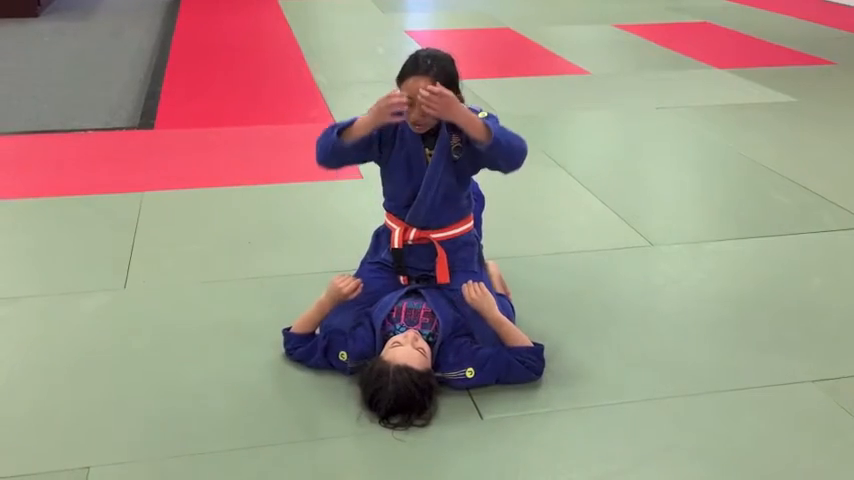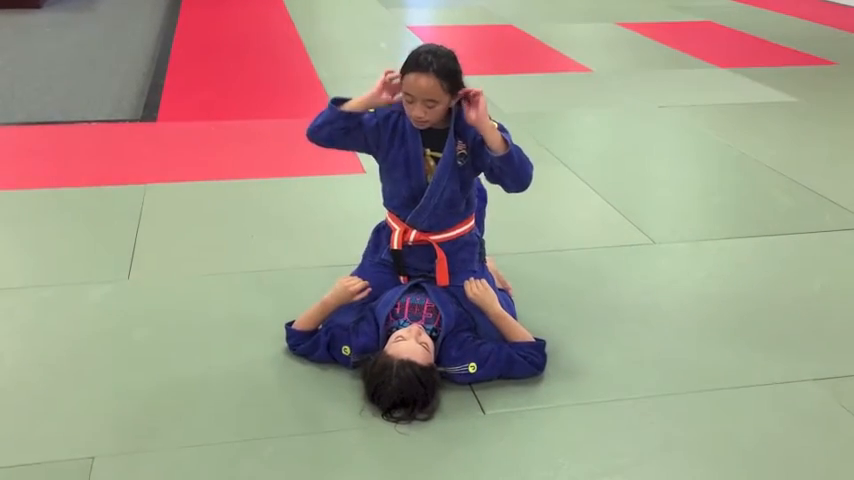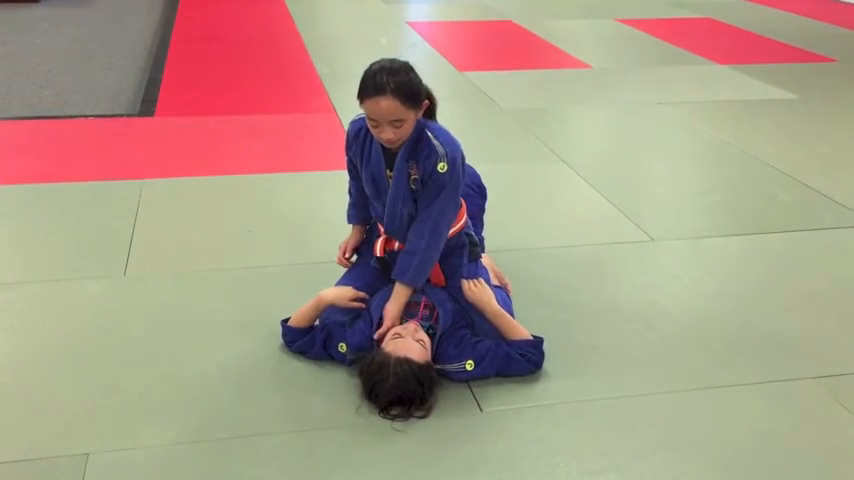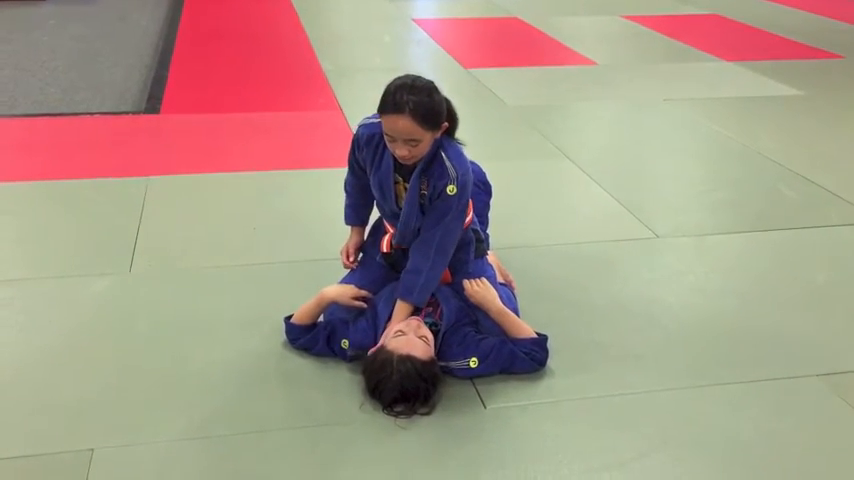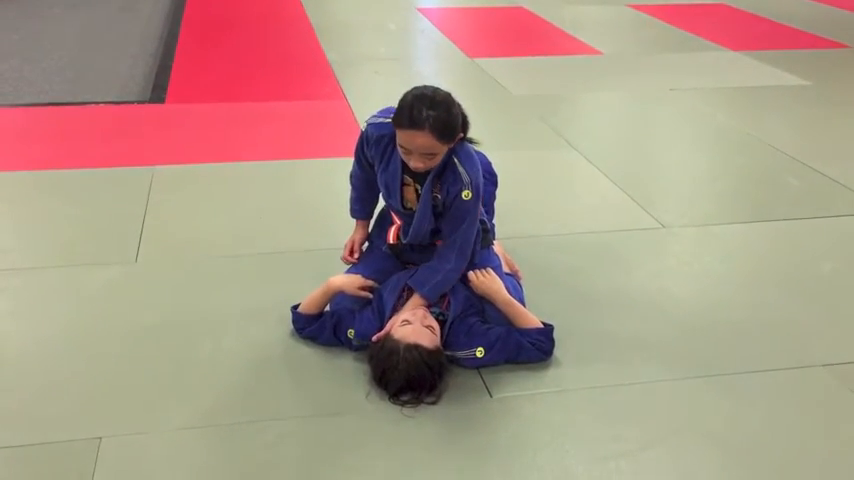
dt=1s
person 1, frame 1
left shoulder: (466, 125)
right shoulder: (387, 126)
left elbow: (513, 155)
right elbow: (328, 153)
left wrist: (462, 116)
right wrist: (371, 120)
left hip: (454, 249)
right hip: (395, 245)
left knee: (497, 342)
right knee: (338, 334)
person 1, frame 2
left shoulder: (472, 129)
right shoulder: (387, 122)
left elbow: (519, 179)
right elbow: (320, 133)
left wrist: (484, 126)
right wrist: (370, 100)
left hip: (455, 251)
right hip: (395, 244)
left ankle: (483, 271)
person 1, frame 3
left shoulder: (443, 153)
right shoulder: (358, 134)
left elbow: (429, 232)
left wrist: (397, 301)
right wrist: (357, 230)
left hip: (443, 248)
right hip: (386, 241)
right knee: (338, 311)
left ankle: (479, 263)
person 1, frame 4
left shoulder: (454, 173)
right shoulder: (368, 135)
left elbow: (432, 251)
left wrist: (399, 321)
right wrist: (357, 232)
left hip: (450, 247)
right hip: (393, 239)
left ankle: (484, 259)
person 1, frame 5
left shoulder: (465, 175)
right shoulder: (378, 131)
left elbow: (453, 253)
right elbow: (365, 176)
right wrist: (362, 227)
left hip: (456, 239)
right hip: (398, 232)
right knee: (346, 305)
person 2, frame 1
left shoulder: (359, 350)
right shoulder: (454, 363)
left elbow: (296, 343)
right elbow: (531, 362)
left wrist: (328, 299)
right wrist: (491, 312)
person 2, frame 2
left shoulder: (361, 345)
right shoulder: (457, 360)
left elbow: (299, 338)
right elbow: (534, 358)
left wrist: (331, 300)
right wrist: (493, 308)
person 2, frame 3
left shoulder: (358, 342)
right shoulder: (454, 357)
left elbow: (295, 335)
right elbow: (531, 356)
left wrist: (324, 298)
right wrist: (490, 307)
person 2, frame 4
left shoulder: (361, 340)
right shoulder: (457, 354)
left elbow: (298, 332)
right elbow: (535, 353)
left wrist: (326, 295)
right wrist: (493, 305)
person 2, frame 5
left shoulder: (366, 328)
right shoulder: (462, 345)
left elbow: (305, 321)
right elbow: (541, 343)
left wrist: (333, 284)
right wrist: (499, 295)
